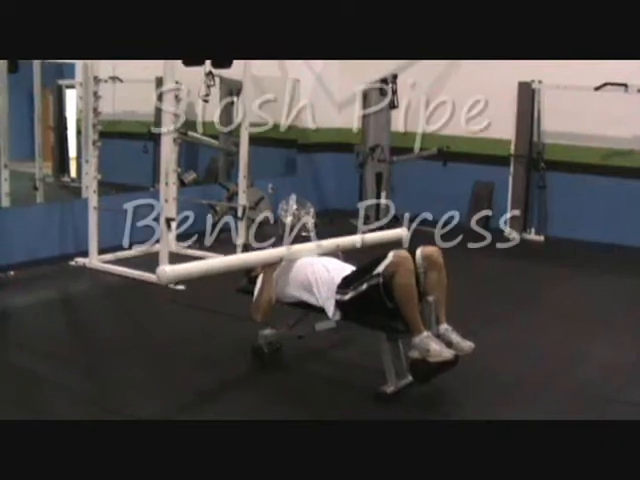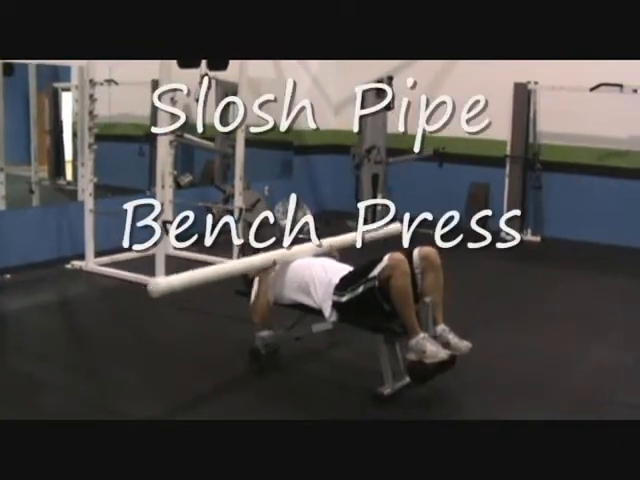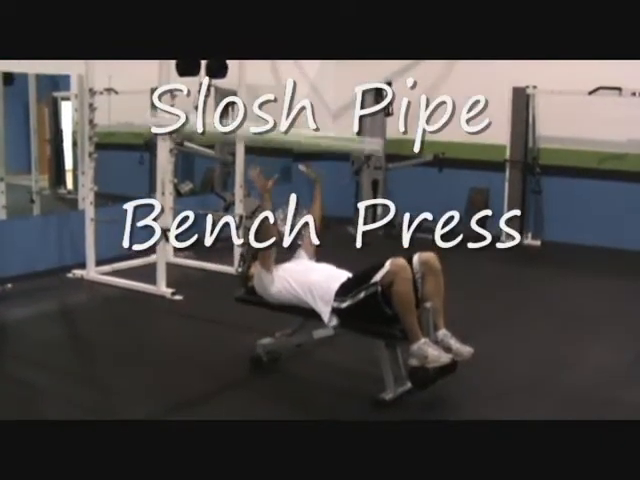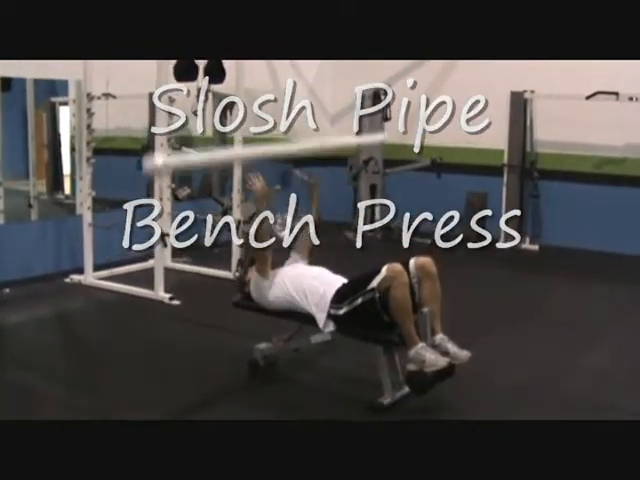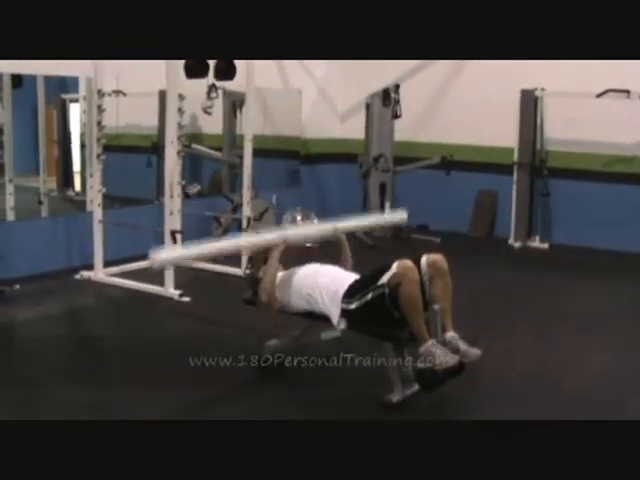
dt=1s
person 1, frame 1
left shoulder: (293, 263)
right shoulder: (269, 277)
right elbow: (259, 315)
left wrist: (335, 253)
right wrist: (268, 270)
left hip: (356, 282)
right hip: (342, 294)
left knee: (432, 255)
right knee: (400, 259)
left ankle: (442, 329)
right ankle: (420, 340)
person 1, frame 2
left shoulder: (289, 266)
right shoulder: (265, 279)
right elbow: (258, 319)
left wrist: (332, 256)
right wrist: (264, 272)
left hip: (354, 284)
right hip: (340, 295)
left knee: (428, 255)
right knee: (396, 262)
left ankle: (440, 331)
right ankle: (417, 341)
person 1, frame 3
left shoulder: (296, 266)
right shoulder: (267, 283)
left elbow: (313, 226)
right elbow: (266, 242)
left wrist: (317, 184)
right wrist: (265, 196)
left hip: (353, 289)
right hip: (339, 300)
left knee: (428, 260)
right knee: (398, 267)
left ankle: (441, 335)
right ankle: (418, 347)
person 1, frame 4
left shoulder: (290, 269)
right shoulder: (262, 288)
left elbow: (308, 232)
right elbow: (261, 247)
left wrist: (314, 189)
right wrist: (262, 201)
left hip: (347, 294)
right hip: (336, 305)
left knee: (425, 265)
right knee: (395, 272)
left ankle: (438, 340)
right ankle: (416, 353)
person 1, frame 5
left shoulder: (298, 274)
right shoulder: (277, 284)
left elbow: (347, 268)
right elbow: (266, 298)
left wrist: (342, 239)
right wrist: (275, 252)
left hip: (359, 289)
right hip: (349, 304)
left knee: (436, 262)
right knee: (405, 269)
left ankle: (449, 338)
right ankle: (427, 349)
